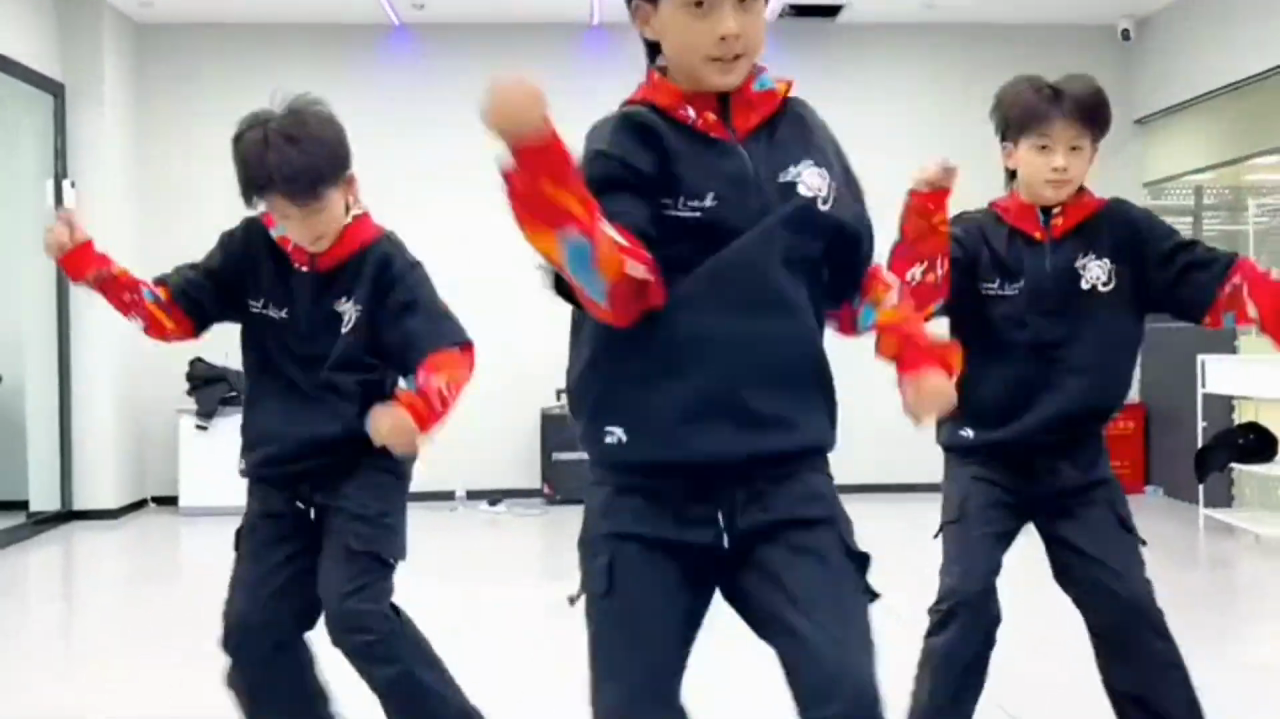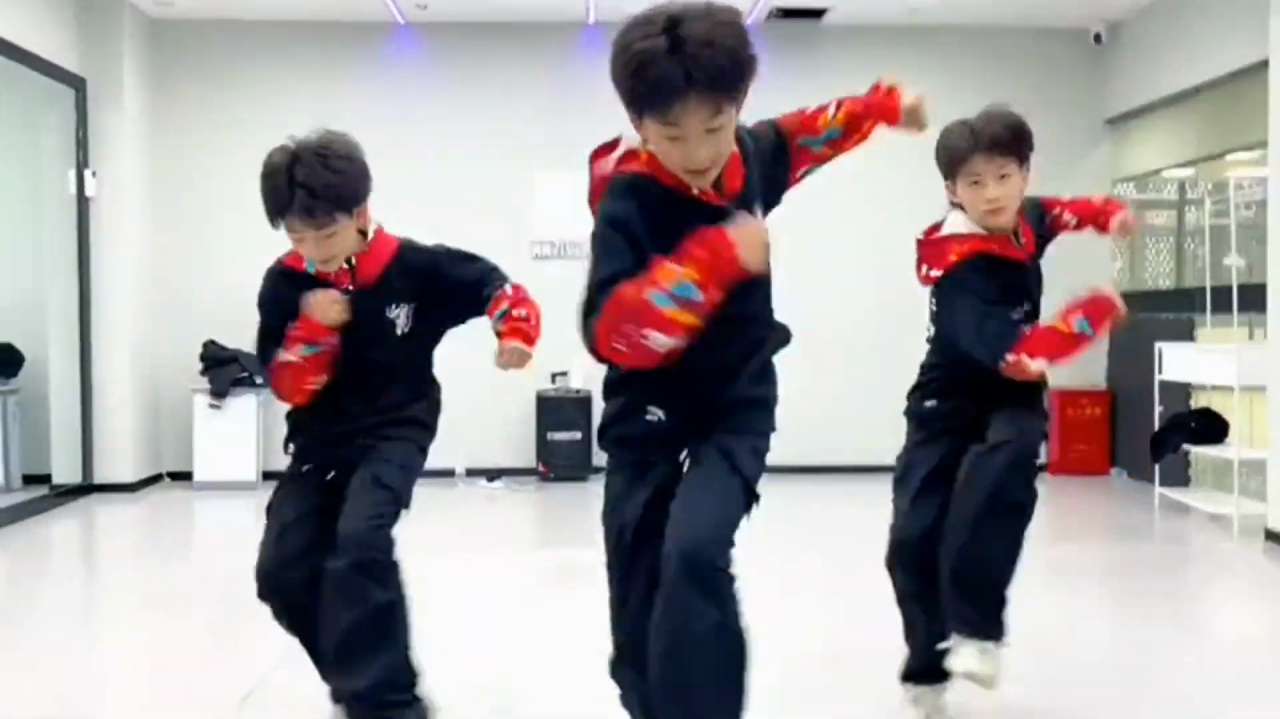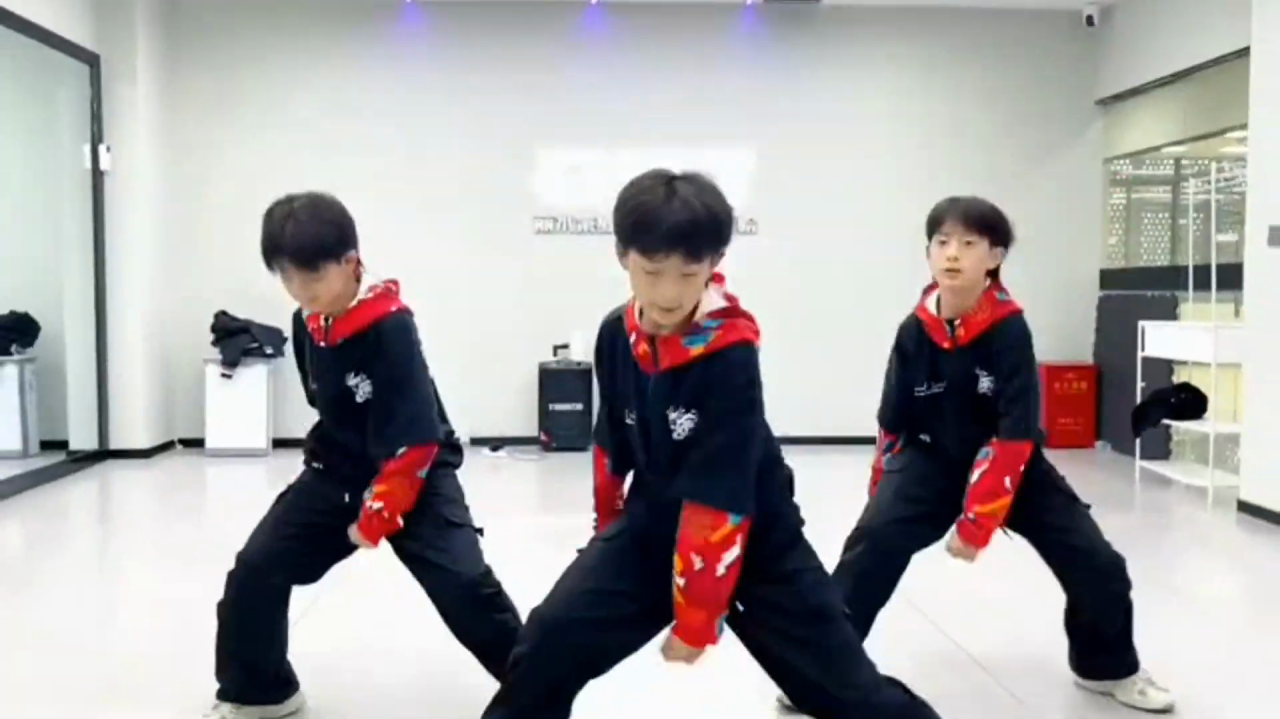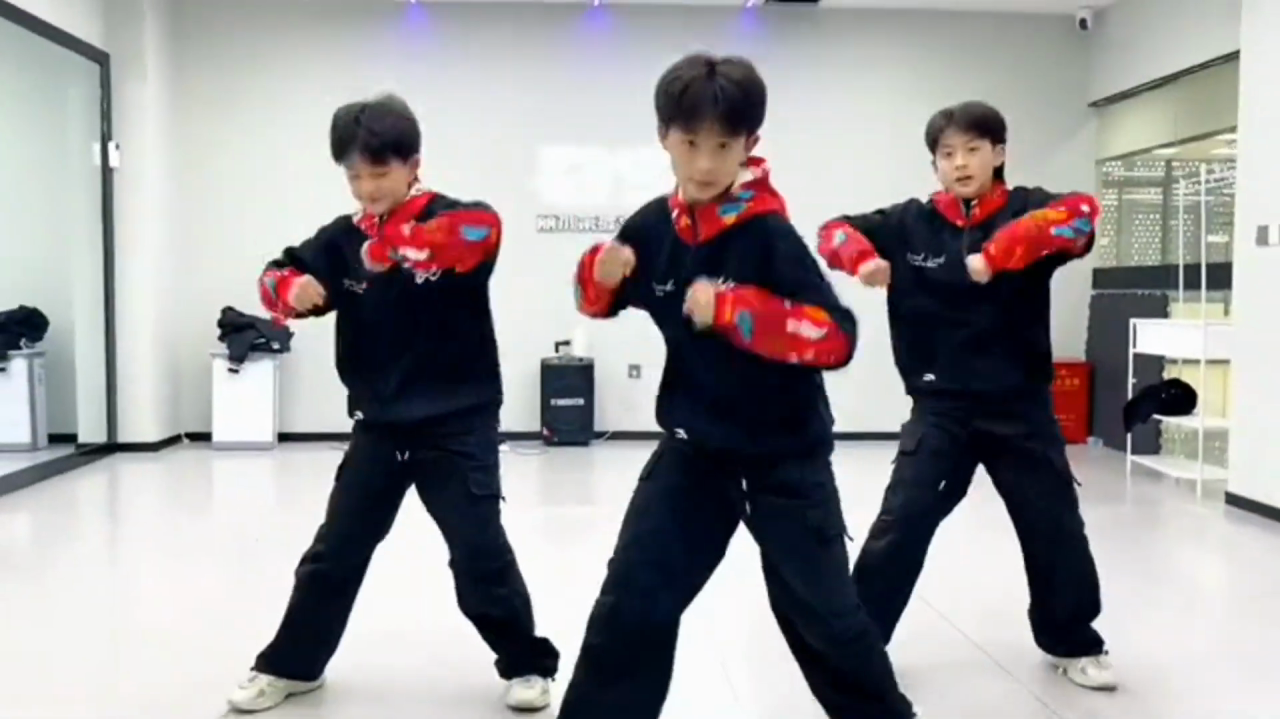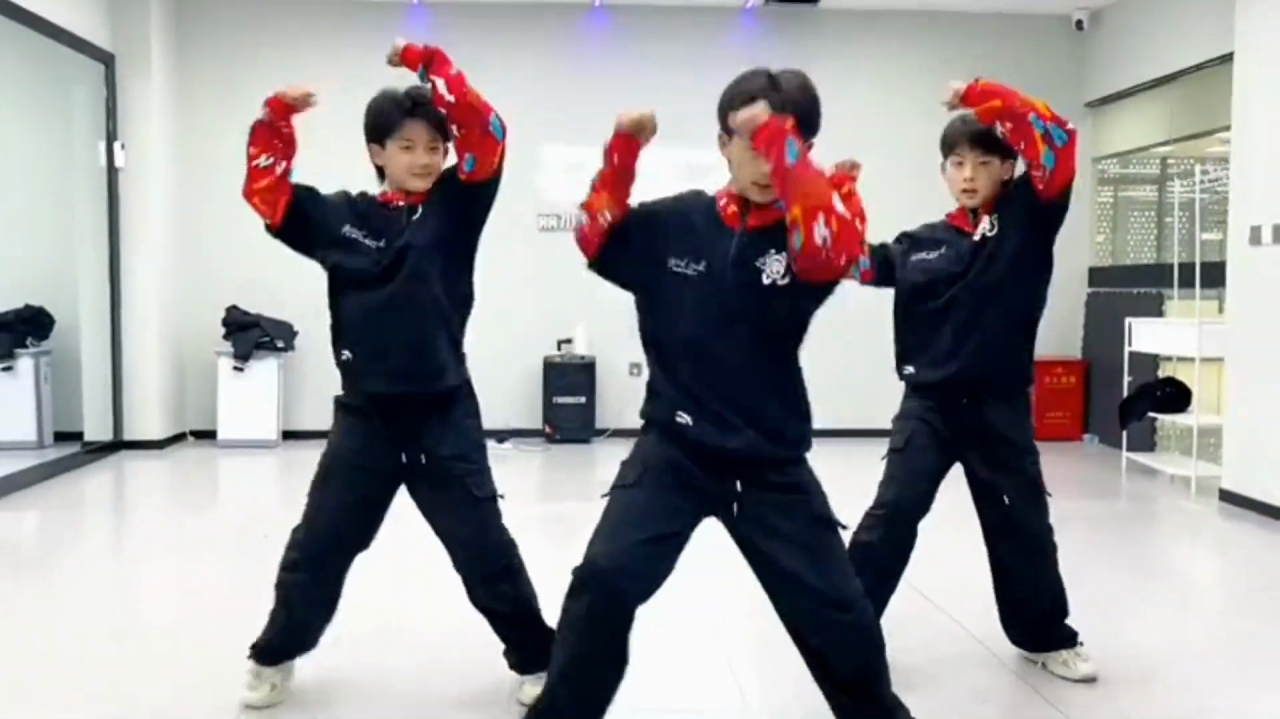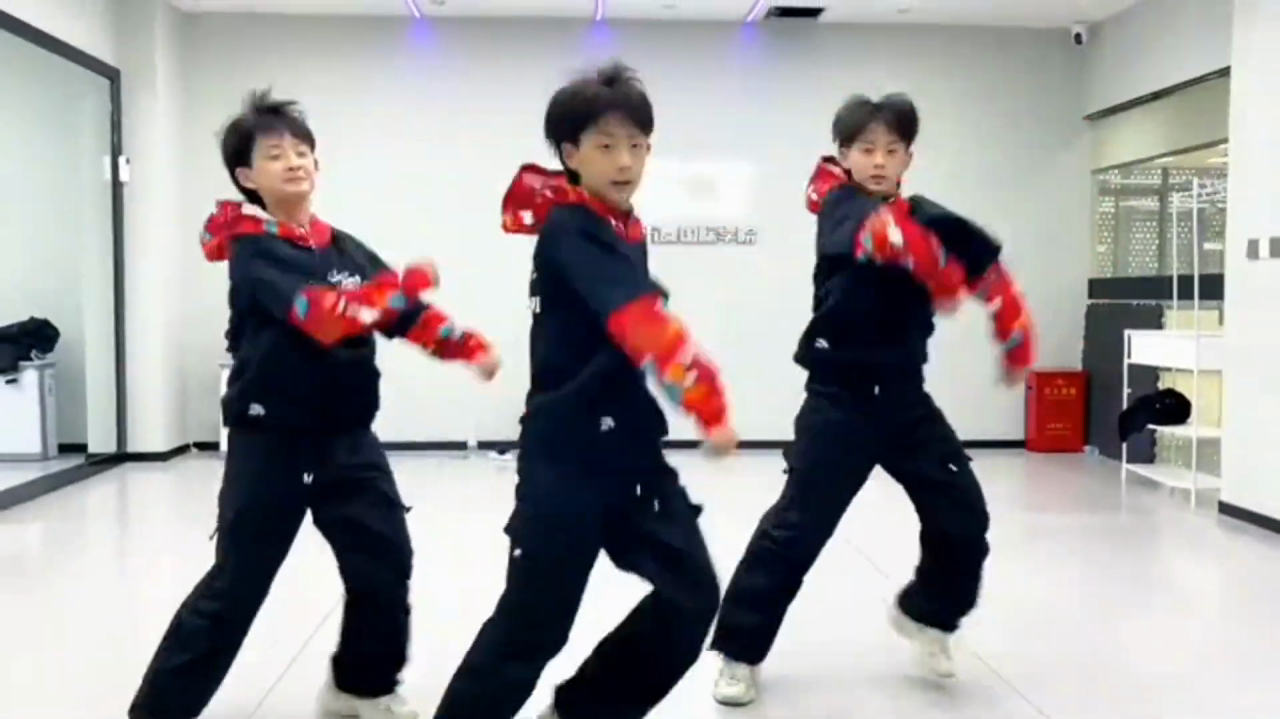
dt=0.3s
person 1, frame 1
left shoulder: (800, 133)
right shoulder: (630, 143)
left elbow: (856, 276)
right elbow: (617, 292)
left wrist: (916, 352)
left hip: (783, 478)
right hip: (645, 491)
person 1, frame 2
left shoulder: (750, 153)
right shoulder: (629, 194)
left elbow: (803, 134)
right elbow: (617, 336)
left wrist: (881, 107)
right wrist: (717, 257)
left hip: (732, 416)
right hip: (648, 427)
left knee: (693, 559)
right knee: (639, 611)
person 1, frame 3
left shoulder: (729, 362)
right shoulder: (616, 335)
left elbow: (720, 504)
left wrist: (696, 623)
right wrist: (607, 511)
left hip: (750, 544)
right hip: (651, 530)
right knee: (546, 651)
person 1, frame 4
left shoulder: (767, 231)
right shoulder: (651, 225)
left elbow: (834, 340)
right elbow: (599, 300)
left wrist: (733, 310)
right wrist: (601, 268)
left hip: (787, 456)
right hip: (692, 450)
left knee: (823, 615)
right knee: (634, 600)
person 1, frame 5
left shoulder: (799, 229)
right shoulder: (679, 219)
left elbow: (838, 247)
right elbow: (600, 244)
left wrist: (782, 147)
right wrist: (622, 151)
left hip: (769, 461)
right hip: (674, 449)
left knee: (836, 614)
right knee: (604, 586)
person 1, frame 6
left shoulder: (619, 233)
right shoulder: (571, 228)
right elbow: (637, 318)
right wrist: (709, 401)
left hip: (625, 453)
right hip: (572, 459)
left knee: (690, 597)
right knee: (532, 621)
person 2, frame 1
left shoulder: (384, 260)
right shoulder: (249, 250)
left elbow: (449, 352)
right elbow: (170, 313)
left wrist: (411, 410)
right wrist: (83, 260)
left hip: (363, 472)
right hip: (280, 479)
left knee: (361, 620)
right knee: (255, 633)
person 2, frame 2
left shoulder: (408, 263)
right shoulder: (284, 285)
left elbow: (495, 284)
right elbow: (290, 385)
left wrist: (517, 333)
right wrist: (318, 328)
left hip: (393, 439)
right hip: (320, 444)
left knee: (358, 546)
right knee: (280, 572)
person 2, frame 3
left shoulder: (390, 331)
right shoulder: (306, 328)
left elbow: (413, 441)
left wrist: (378, 517)
right wrist: (332, 494)
left hip: (416, 477)
right hip: (336, 474)
left knee: (465, 583)
right knee: (255, 573)
person 2, frame 4
left shoulder: (443, 218)
right shoulder: (342, 238)
left elbow: (483, 233)
right elbow: (280, 277)
left wrist: (396, 243)
right wrist: (292, 291)
left hip: (458, 423)
right hip: (380, 427)
left knee: (480, 552)
right knee: (336, 549)
left ankle: (528, 663)
right ankle: (291, 664)
person 2, frame 5
left shoulder: (455, 206)
right shoulder: (340, 217)
left elbow: (487, 138)
right elbow: (264, 190)
left wrist: (427, 63)
right wrist: (279, 114)
left hip: (442, 416)
right hip: (364, 416)
left knee: (484, 550)
right knee: (321, 542)
left ankle: (535, 659)
right ankle: (277, 653)
person 2, frame 6
left shoulder: (341, 244)
right shoulder: (253, 248)
left elbow: (404, 313)
right elbow: (323, 315)
left wrist: (468, 346)
right wrist: (407, 282)
left hip: (346, 440)
right hip: (268, 445)
left knee: (384, 565)
right knee: (234, 585)
person 3, frame 1
left shoulder: (1123, 229)
right shoulder: (975, 235)
left elbow: (1224, 279)
right elbow: (910, 299)
right wrist: (925, 210)
left hip: (1077, 462)
right hip: (983, 458)
left knee: (1127, 609)
right knee: (965, 605)
person 3, frame 2
left shoulder: (1027, 219)
right shoulder: (957, 264)
right elbow: (1018, 357)
left wrist: (1104, 213)
right wrist: (1092, 315)
left hip: (1012, 404)
right hip: (943, 413)
left knee: (1004, 467)
right knee: (912, 542)
left ankle: (977, 627)
person 3, frame 3
left shoulder: (1008, 332)
right shoulder: (914, 334)
left elbow: (1013, 437)
right elbow: (893, 427)
left wrist: (977, 524)
right wrist: (880, 496)
left hip: (1008, 463)
right hip: (933, 459)
left knee: (1095, 561)
right knee: (874, 542)
left ankle: (1109, 669)
person 3, frame 4
left shoulder: (1025, 210)
right shoulder: (910, 224)
left elbow: (1082, 214)
right elbow: (834, 235)
left wrist: (998, 251)
right wrist: (864, 259)
left hip: (1020, 407)
right hip: (939, 408)
left knee: (1056, 527)
right knee: (901, 526)
left ankle: (1073, 644)
person 3, frame 5
left shoulder: (1028, 214)
right shoulder: (922, 243)
left elbow: (1056, 142)
left wrist: (982, 97)
left hip: (999, 406)
right hip: (928, 405)
left knee: (1023, 526)
right knee: (890, 519)
left ankle: (1047, 637)
person 3, frame 6
left shoulder: (932, 219)
right shoulder: (841, 206)
left elbow: (985, 266)
right elbow: (880, 229)
left wrist: (1016, 336)
right wrist: (936, 268)
left hip: (905, 397)
right hip: (842, 395)
left knee: (961, 512)
right knee: (799, 524)
left ankle: (925, 613)
right ankle: (739, 650)
